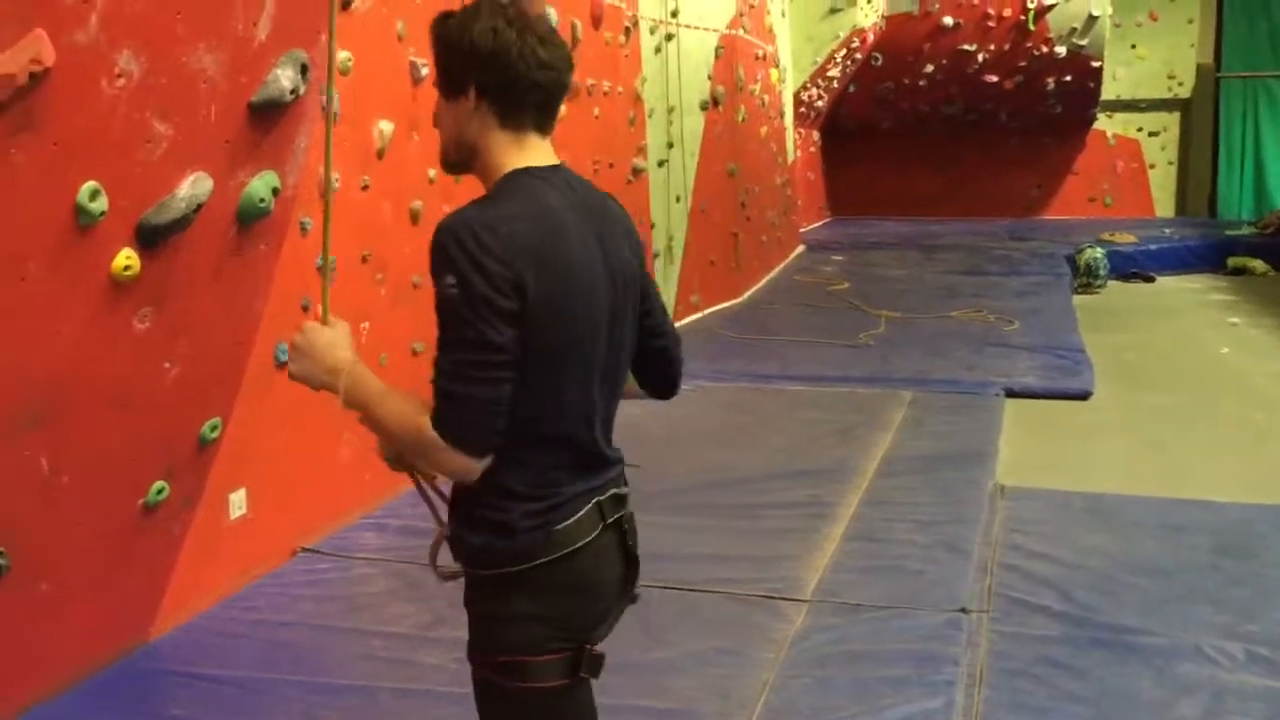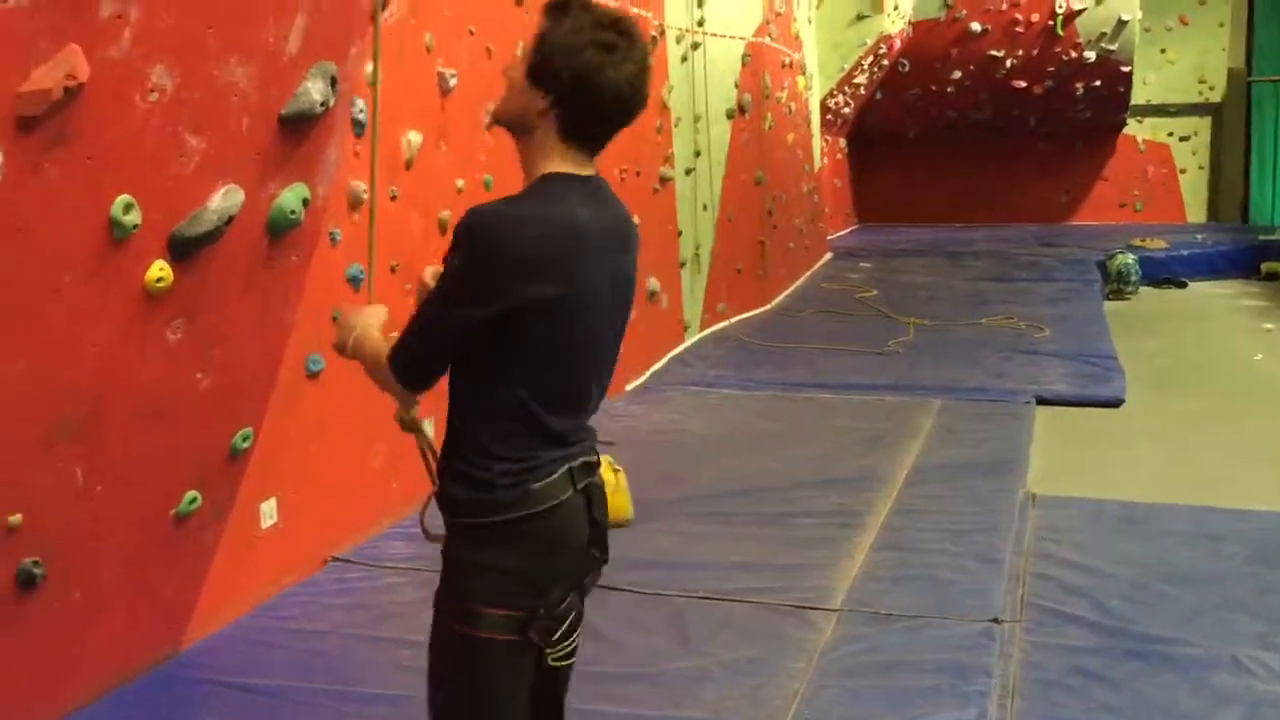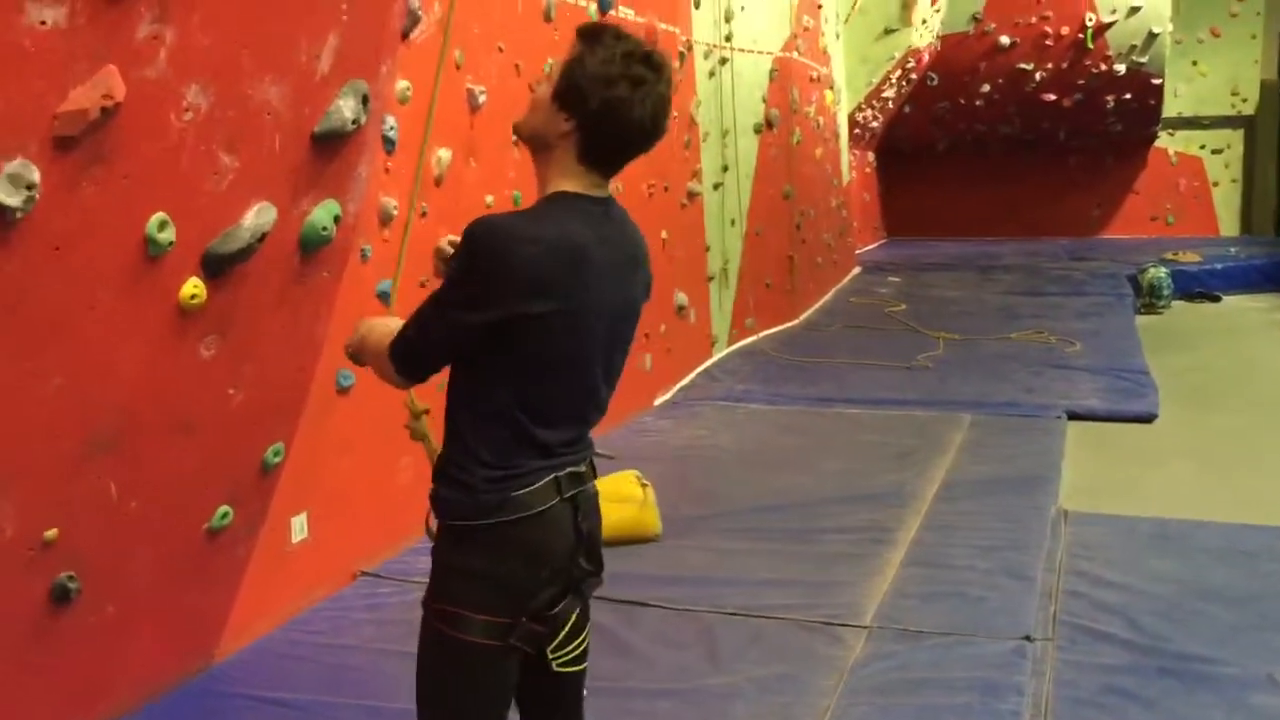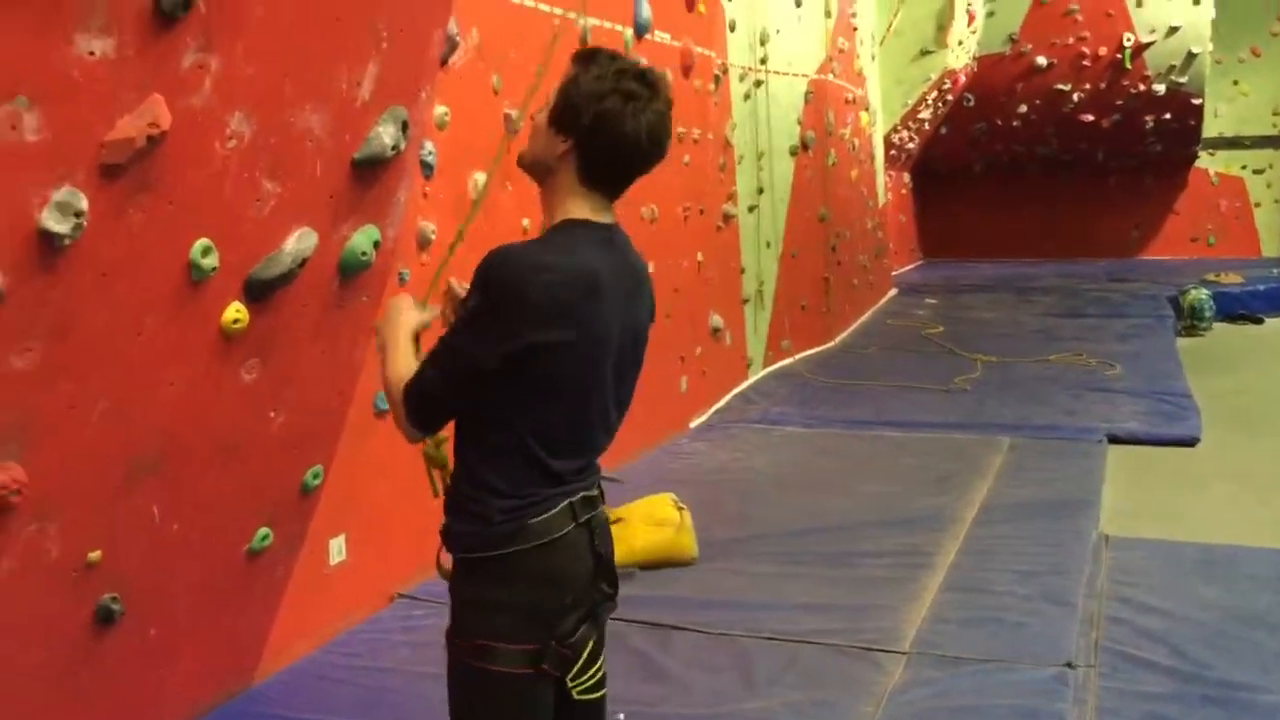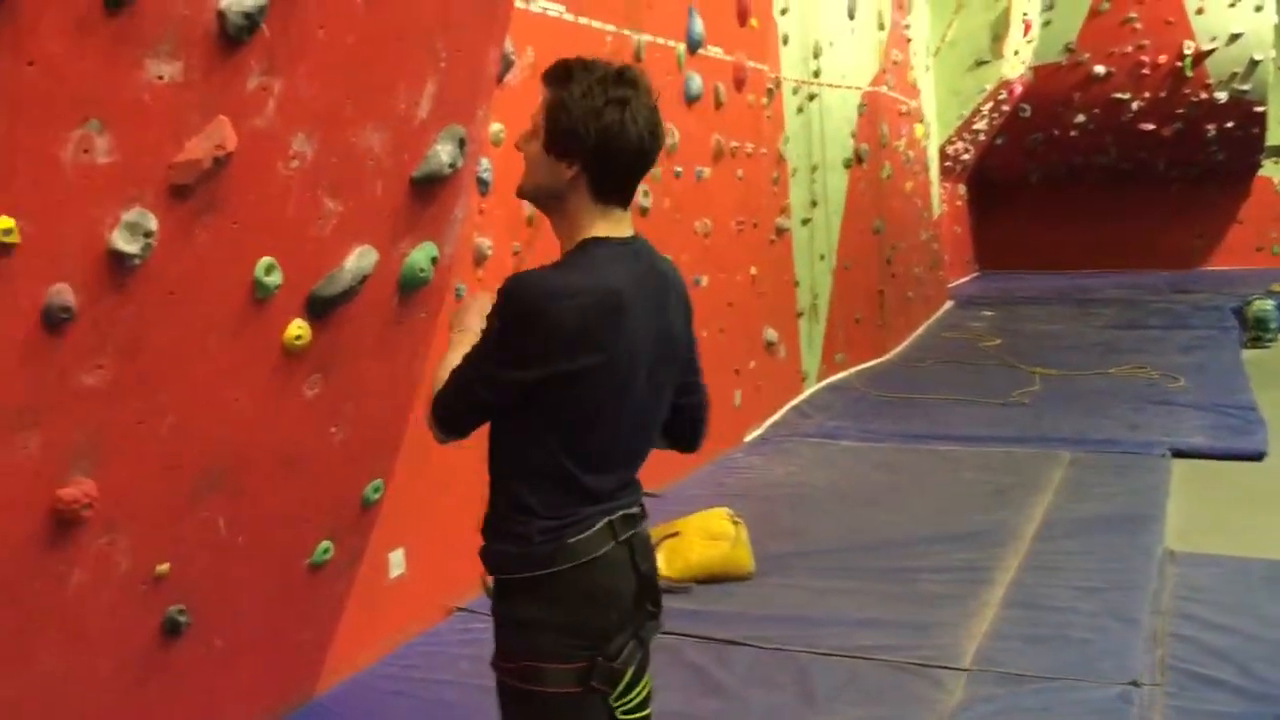
dt=0.3s
person 1, frame 1
left shoulder: (478, 238)
right shoulder: (606, 217)
left elbow: (464, 450)
right elbow: (664, 375)
left wrist: (341, 369)
left hip: (533, 567)
right hip: (595, 539)
person 1, frame 2
left shoulder: (500, 229)
right shoulder: (613, 221)
left elbow: (406, 379)
left wrist: (363, 333)
left hip: (505, 526)
right hip: (570, 502)
person 1, frame 3
left shoulder: (508, 242)
right shoulder: (626, 246)
left elbow: (405, 364)
left wrist: (372, 336)
left hip: (496, 529)
right hip: (568, 513)
person 1, frame 4
left shoulder: (522, 271)
right shoulder: (628, 271)
left elbow: (417, 416)
left wrist: (397, 332)
left hip: (513, 559)
right hip: (579, 540)
person 1, frame 5
left shoulder: (544, 297)
right shoulder: (664, 282)
left elbow: (448, 419)
right elbow: (689, 429)
left wrist: (472, 329)
left hip: (554, 578)
right hip: (624, 555)
